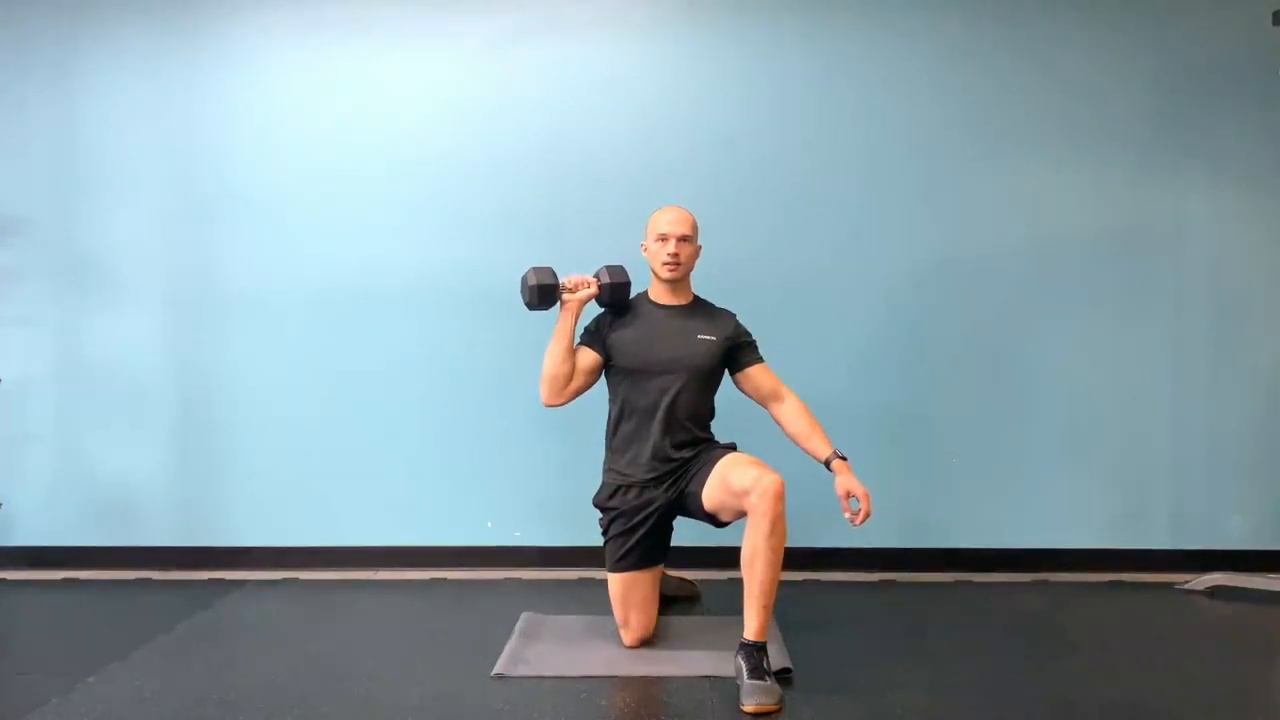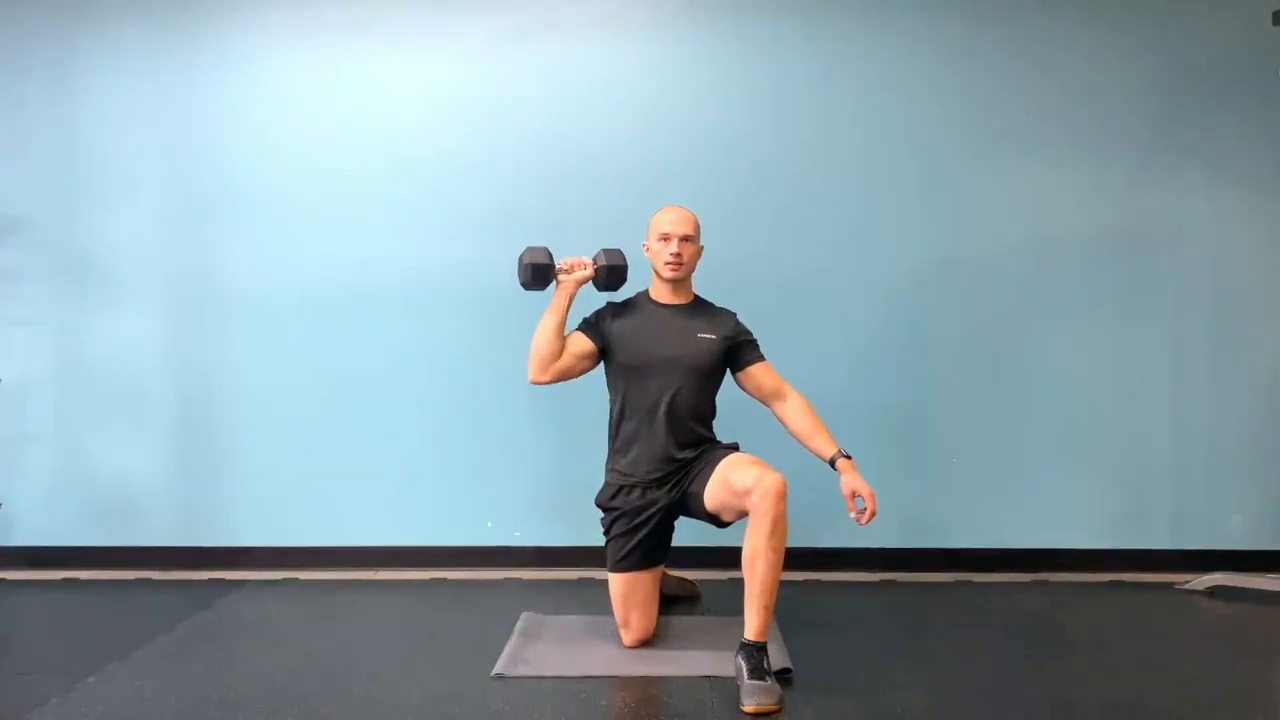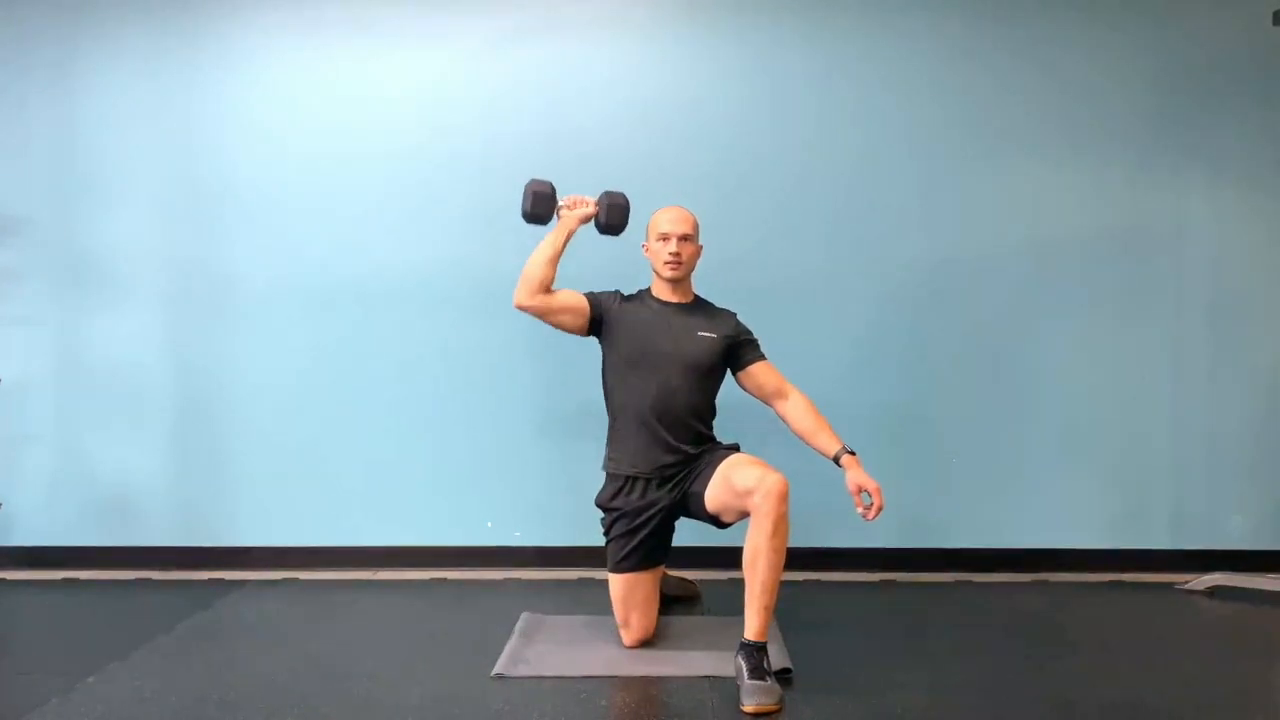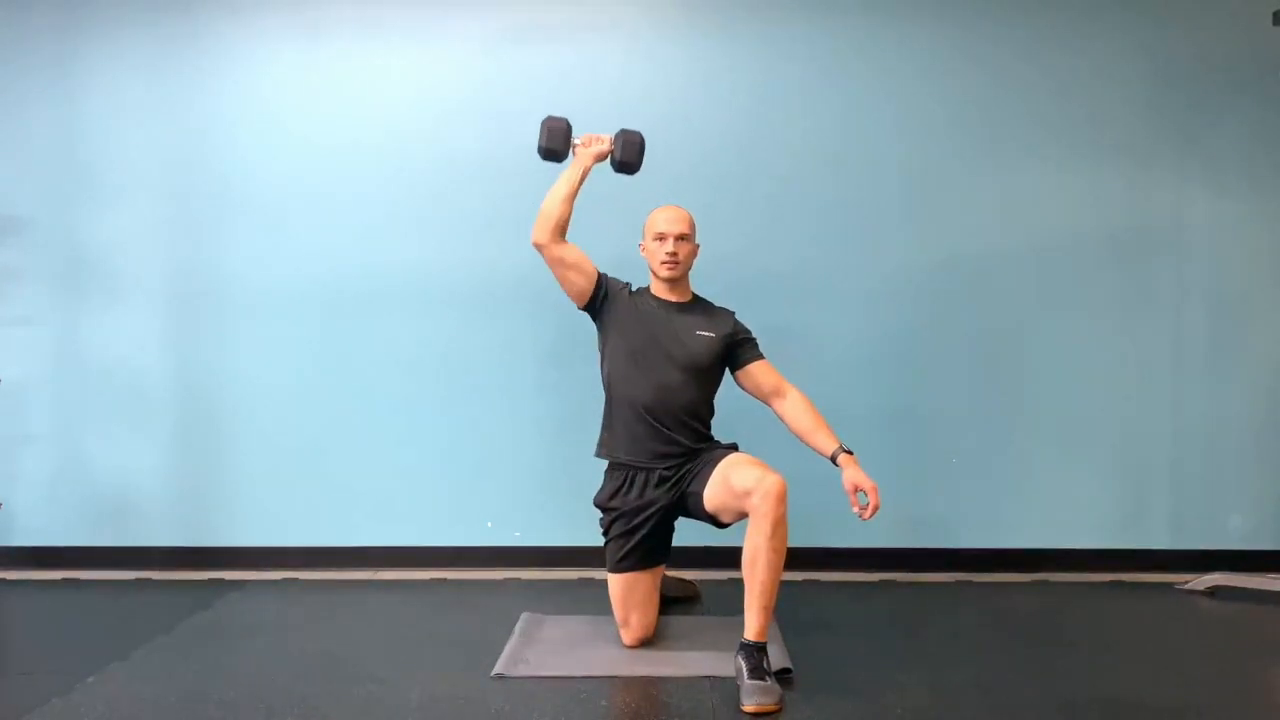
dt=0.2s
person 1, frame 1
left shoulder: (722, 326)
right shoulder: (614, 322)
left elbow: (779, 399)
right elbow: (554, 394)
left wrist: (837, 464)
right wrist: (570, 313)
left hip: (697, 465)
right hip: (631, 482)
left knee: (767, 487)
right knee: (634, 635)
left ankle: (752, 651)
right ankle: (652, 577)
person 1, frame 2
left shoulder: (723, 325)
right shoulder: (615, 319)
left elbow: (782, 397)
right elbow: (542, 371)
left wrist: (842, 462)
right wrist: (565, 290)
left hip: (700, 466)
right hip: (633, 483)
left knee: (768, 486)
right knee: (635, 635)
left ankle: (752, 652)
right ankle: (657, 579)
person 1, frame 3
left shoulder: (724, 325)
right shoulder: (615, 312)
left elbow: (784, 396)
right elbow: (529, 297)
left wrist: (846, 458)
right wrist: (567, 223)
left hip: (699, 466)
right hip: (633, 482)
left knee: (771, 487)
right knee: (634, 633)
left ankle: (753, 652)
right ankle: (657, 578)
person 1, frame 4
left shoulder: (722, 325)
right shoulder: (613, 304)
left elbow: (782, 395)
right elbow: (546, 238)
left wrist: (842, 457)
right wrist: (583, 163)
left hip: (697, 466)
right hip: (631, 480)
left knee: (770, 488)
right knee: (635, 634)
left ankle: (752, 651)
right ankle: (656, 575)
